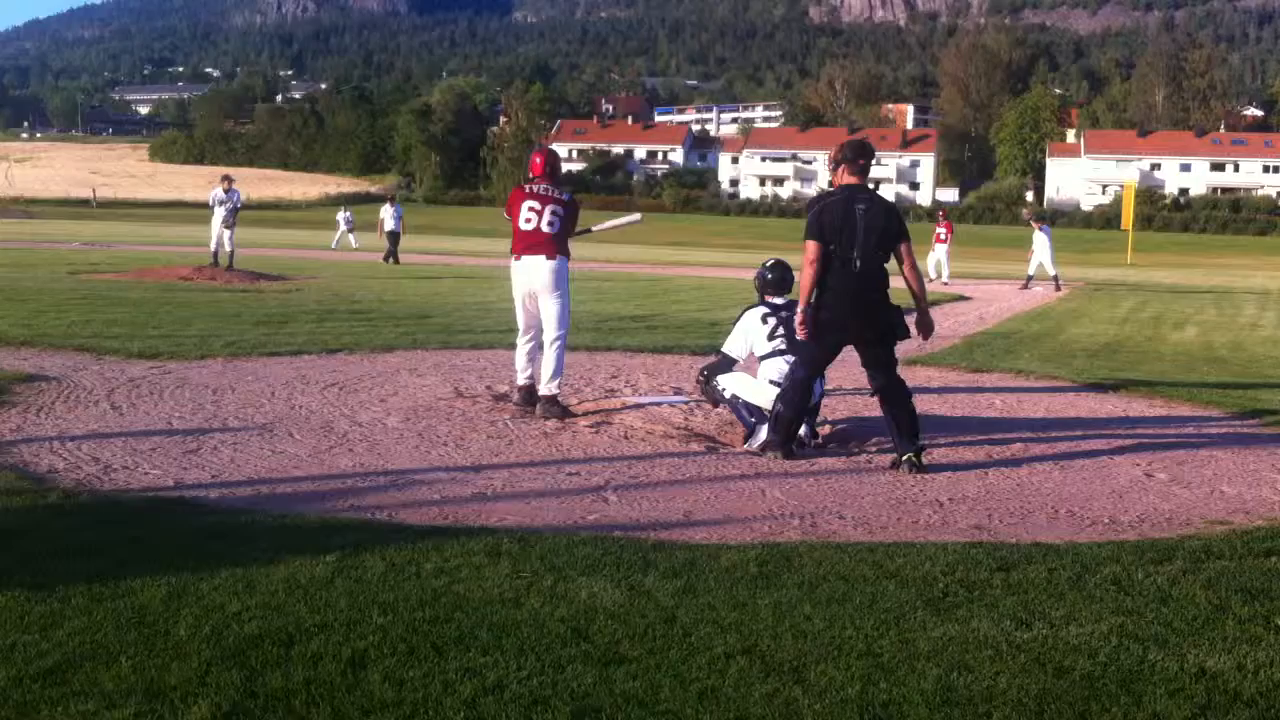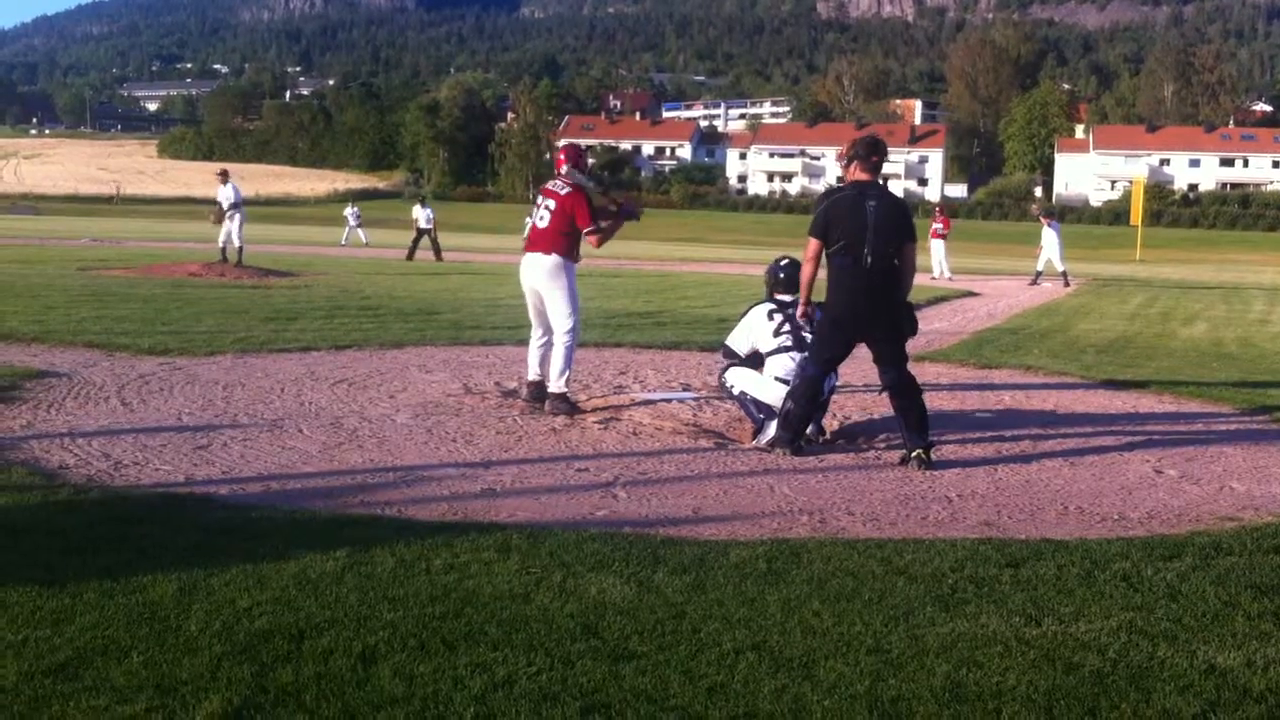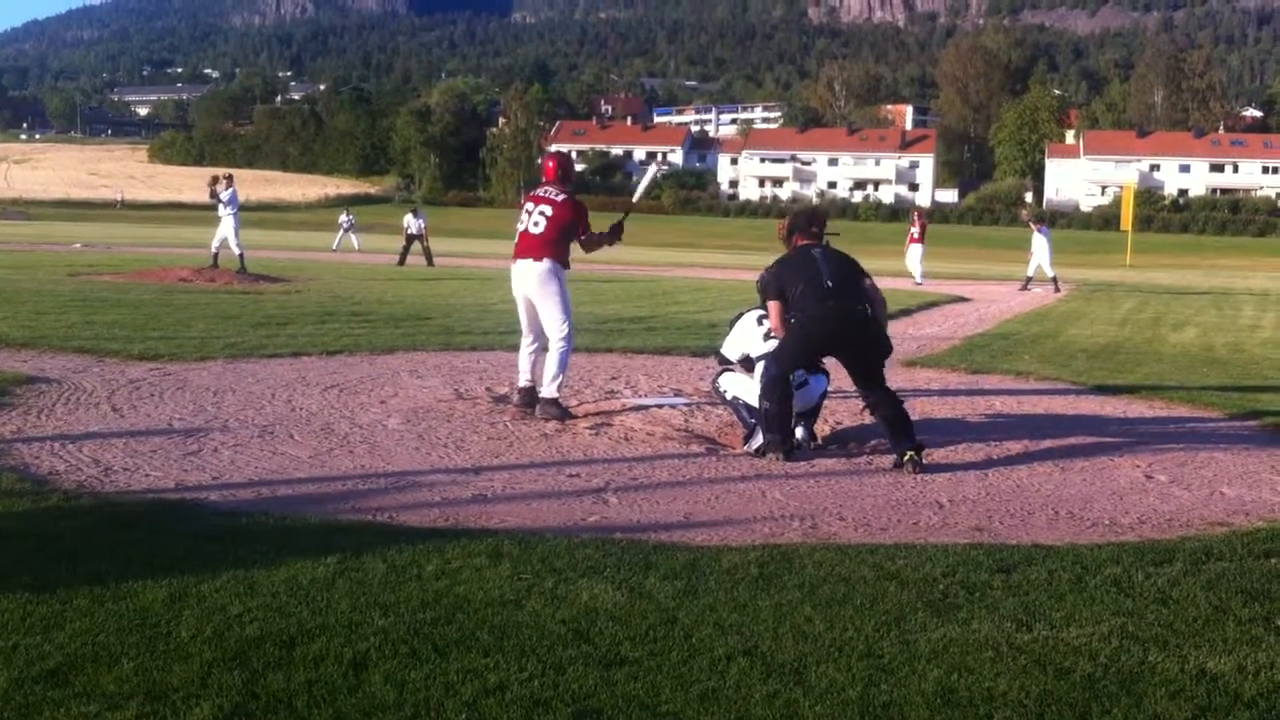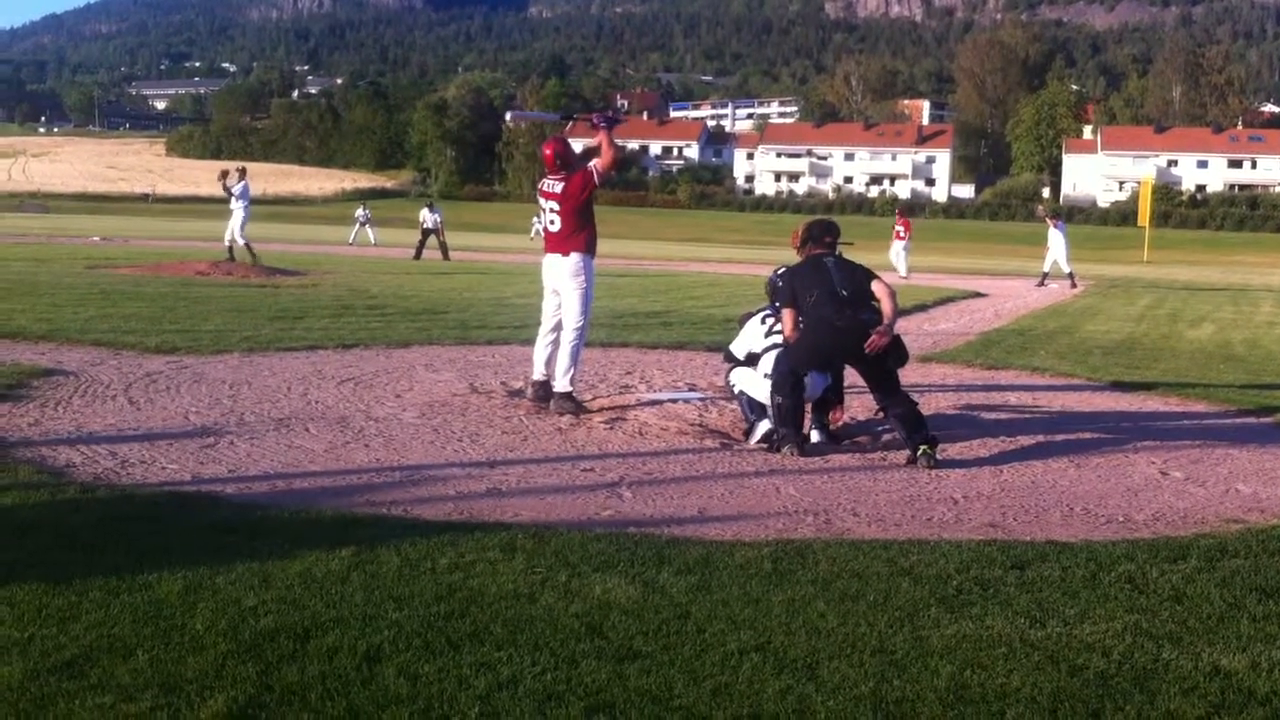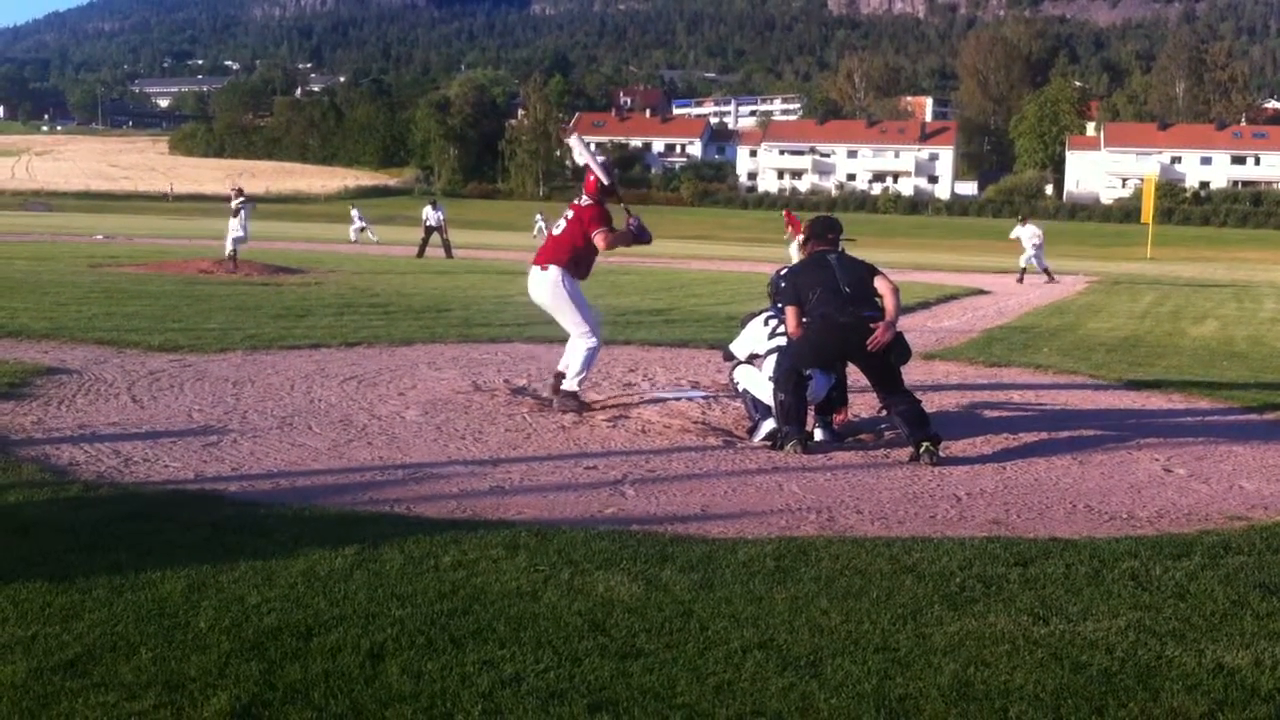
dt=1s
person 1, frame 1
left shoulder: (824, 206)
right shoulder: (887, 210)
left elbow: (812, 261)
right elbow: (908, 265)
left wrist: (802, 309)
right wrist: (922, 309)
left hip: (832, 308)
right hip: (874, 309)
left knee: (803, 373)
right knee: (887, 378)
left ankle: (778, 441)
right ankle: (909, 451)
person 1, frame 2
left shoulder: (833, 201)
right shoulder: (898, 206)
left elbow: (811, 257)
right elbow: (908, 264)
left wrist: (803, 301)
right wrist: (898, 303)
left hip: (842, 305)
right hip: (885, 306)
left knee: (814, 369)
right knee: (897, 374)
left ankle: (786, 437)
right ankle: (919, 448)
person 1, frame 3
left shoulder: (782, 265)
right shoulder: (843, 259)
left elbow: (777, 323)
right elbow: (877, 302)
left wrist: (798, 354)
right wrist: (879, 342)
left hip: (813, 325)
right hip: (856, 324)
left knee: (776, 371)
right knee: (876, 389)
left ankle: (776, 444)
right ankle: (908, 450)
person 1, frame 4
left shoulder: (795, 273)
right shoulder: (854, 268)
left elbow: (790, 330)
right elbow: (885, 292)
left wrist: (808, 354)
right wrist: (888, 326)
left hip: (825, 333)
right hip: (867, 333)
left knee: (785, 367)
right knee: (890, 392)
left ankle: (789, 439)
right ankle: (923, 446)
person 1, frame 5
left shoulder: (797, 271)
right shoulder: (858, 264)
left elbow: (794, 328)
right elbow: (889, 288)
left wrist: (811, 349)
right wrist: (890, 322)
left hip: (826, 330)
right hip: (869, 330)
left knee: (787, 367)
right knee: (893, 389)
left ankle: (792, 436)
right ankle: (926, 443)
person 2, frame 1
left shoulder: (518, 194)
right shoulder: (568, 202)
left hip: (521, 266)
right hip: (552, 267)
left knee: (527, 332)
right knee: (555, 335)
left ankle: (524, 389)
right ankle: (548, 399)
person 2, frame 2
left shoulder: (546, 189)
right shoulder: (577, 195)
right elbow: (595, 240)
left wrist: (614, 214)
right wrist: (621, 219)
left hip: (529, 262)
right hip: (554, 264)
left knee: (541, 329)
right knee: (566, 331)
left ankle: (534, 385)
right ankle: (557, 395)
person 2, frame 3
left shoulder: (531, 197)
right shoulder: (571, 205)
right elbow: (588, 245)
right wrist: (610, 236)
left hip: (519, 269)
right hip: (544, 270)
left knee: (531, 335)
right knee: (560, 337)
left ankle: (524, 391)
right ankle: (547, 400)
person 2, frame 4
left shoulder: (544, 185)
right shoulder: (577, 184)
left elbow: (576, 162)
right elbow: (610, 158)
left wrist: (597, 139)
right wrist: (605, 128)
left hip: (551, 262)
right hip: (575, 263)
left knee: (549, 327)
right knee: (573, 330)
left ankle: (539, 384)
right ankle: (562, 394)
person 2, frame 5
left shoulder: (580, 206)
right shoulder: (595, 211)
left elbow: (602, 238)
right elbow: (604, 244)
left wrist: (631, 234)
right wrist: (631, 232)
left hip: (538, 277)
right hip: (554, 279)
left knee: (583, 329)
right knee: (589, 339)
left ankle: (561, 378)
right ankle: (567, 393)
person 3, frame 1
left shoulder: (754, 315)
left elbow: (726, 359)
left wrist: (705, 374)
left hip: (772, 395)
left knee: (719, 379)
right knee: (816, 376)
left ankle: (761, 427)
right ankle: (804, 426)
person 3, frame 2
left shoulder: (760, 312)
right shoulder: (813, 310)
left elbow: (729, 352)
left wrist: (759, 360)
left hip: (779, 393)
left knee: (730, 375)
right knee: (829, 371)
left ankle: (769, 423)
right ankle: (812, 424)
person 3, frame 3
left shoulder: (751, 319)
left elbow: (724, 358)
right hip: (803, 394)
left knee: (722, 380)
right knee: (820, 374)
left ankle: (759, 429)
right ankle: (802, 429)
person 3, frame 4
left shoulder: (759, 319)
left elbow: (729, 356)
right wrist: (837, 401)
left hip: (771, 389)
right hip: (809, 388)
left knee: (735, 373)
right knee: (828, 373)
left ankle: (760, 423)
right ankle: (819, 429)
person 3, frame 5
left shoulder: (761, 321)
left elbow: (728, 355)
right elbow: (837, 364)
right wrist: (842, 402)
left hip: (773, 393)
right hip: (813, 393)
left knee: (740, 370)
right knee: (832, 371)
left ankle: (765, 422)
right ankle: (823, 427)
